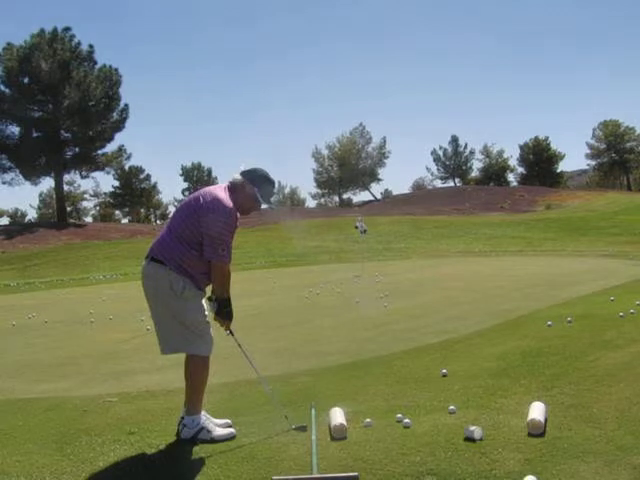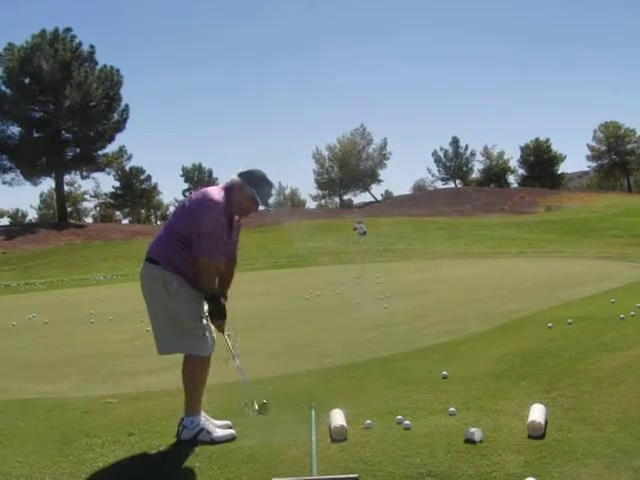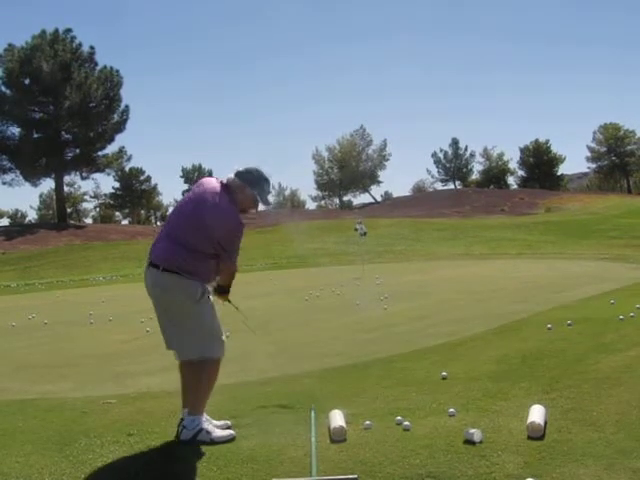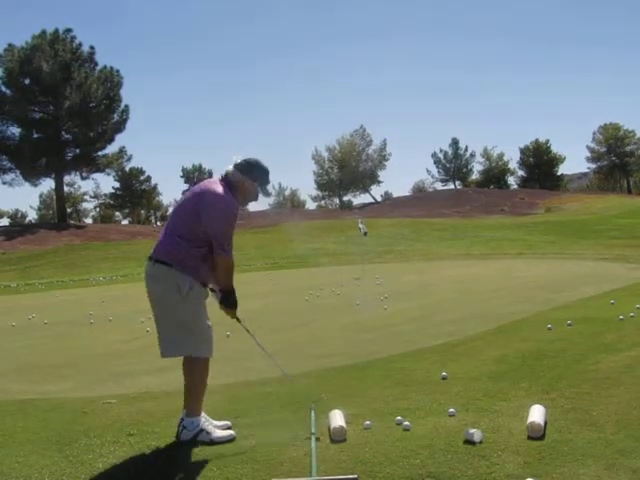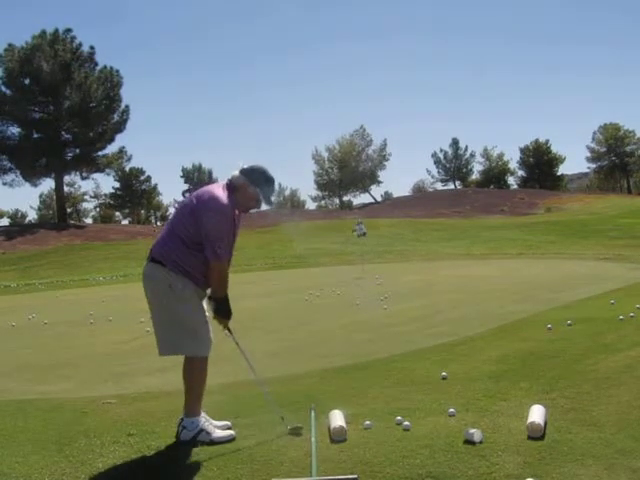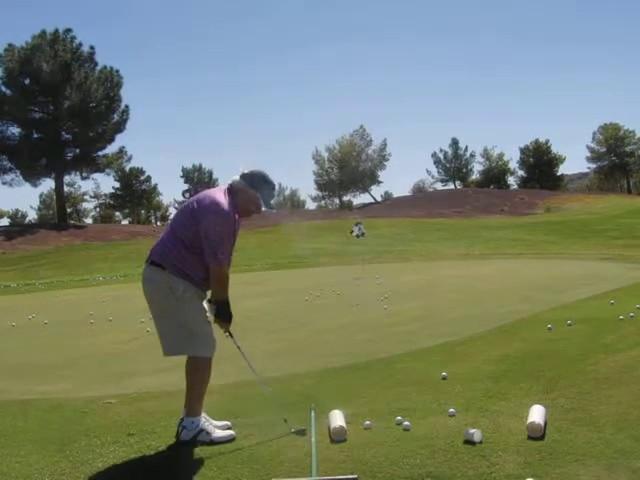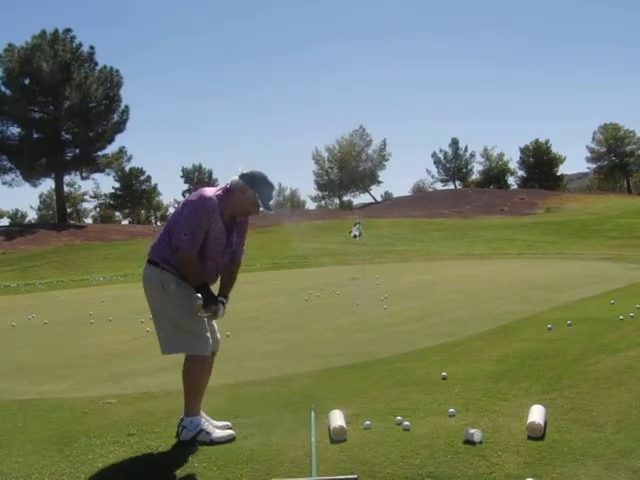
dt=0.7s
person 1, frame 1
left shoulder: (222, 201)
right shoulder: (221, 207)
left elbow: (218, 261)
right elbow: (219, 264)
left wrist: (217, 298)
right wrist: (224, 303)
left hip: (174, 276)
right hip: (170, 277)
left knee: (199, 345)
right knee: (199, 347)
left ankle: (193, 415)
right ankle: (192, 423)
person 1, frame 2
left shoulder: (233, 214)
right shoulder: (210, 205)
left elbow: (228, 258)
right elbow: (204, 260)
left wrist: (221, 298)
right wrist: (213, 300)
left hip: (185, 280)
right hip: (166, 276)
left knee: (205, 346)
right knee: (197, 347)
left ankle: (194, 415)
right ankle: (192, 424)
person 1, frame 3
left shoulder: (208, 186)
right shoulder: (230, 217)
right elbow: (227, 265)
left wrist: (216, 282)
right wrist: (223, 287)
left hip: (160, 275)
right hip: (180, 282)
left knee: (194, 349)
right knee: (211, 350)
left ankle: (191, 415)
right ankle: (192, 424)
person 1, frame 4
left shoulder: (214, 192)
right shoulder: (221, 201)
right elbow: (222, 256)
left wrist: (220, 288)
right wrist: (228, 294)
left hip: (172, 274)
right hip: (176, 277)
left knee: (197, 347)
right knee: (198, 349)
left ankle: (193, 416)
right ankle: (191, 425)
person 1, frame 5
left shoulder: (228, 206)
right shoulder: (218, 204)
left elbow: (220, 260)
right elbow: (217, 262)
left wrist: (216, 297)
right wrist: (221, 302)
left hip: (178, 276)
right hip: (170, 277)
left knee: (198, 347)
right knee: (197, 348)
left ankle: (193, 416)
right ankle: (191, 425)
person 1, frame 6
left shoulder: (227, 208)
right shoulder: (219, 209)
left elbow: (221, 264)
right elbow: (217, 267)
left wrist: (216, 301)
right wrist: (222, 306)
left hip: (177, 279)
right hip: (169, 280)
left knee: (201, 348)
right knee: (202, 349)
left ankle: (193, 416)
right ankle: (191, 425)
person 1, frame 7
left shoulder: (239, 217)
right shoulder: (204, 203)
left elbow: (234, 258)
right elbow: (184, 254)
left wrist: (222, 296)
right wrist: (205, 291)
left hip: (189, 283)
right hip: (167, 278)
left knee: (209, 348)
right knee: (198, 348)
left ankle: (193, 415)
right ankle: (191, 425)
